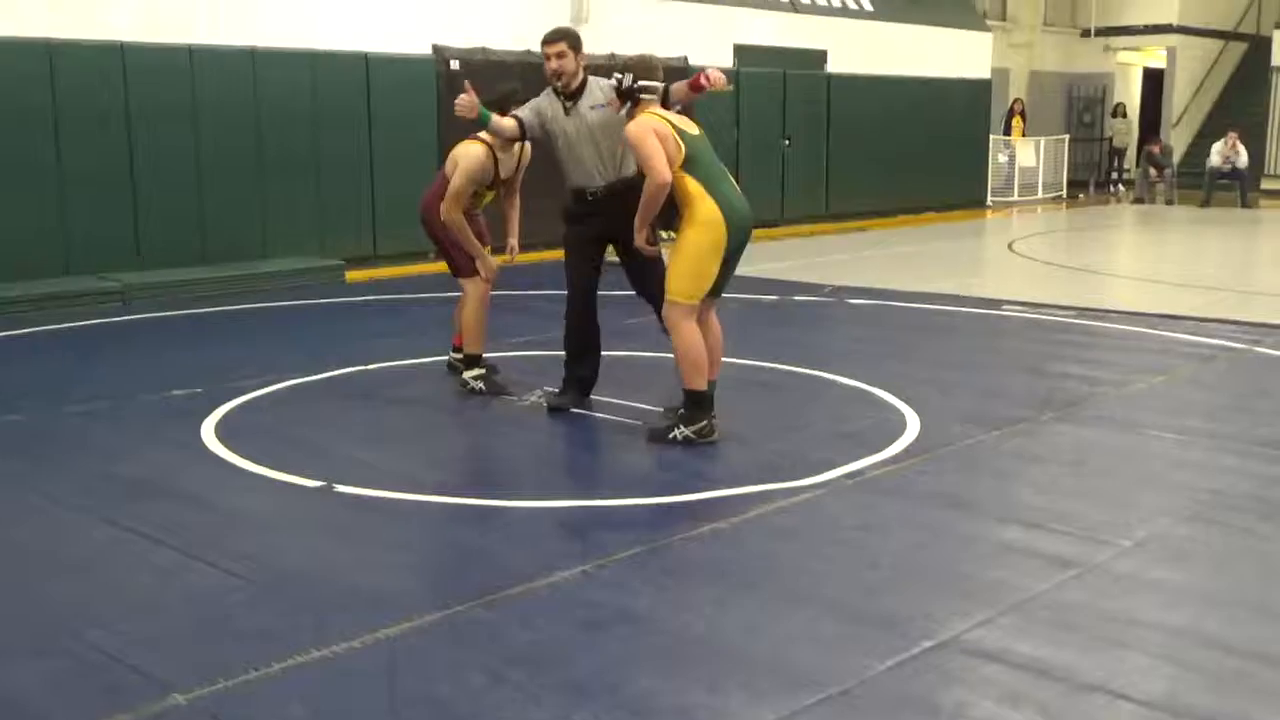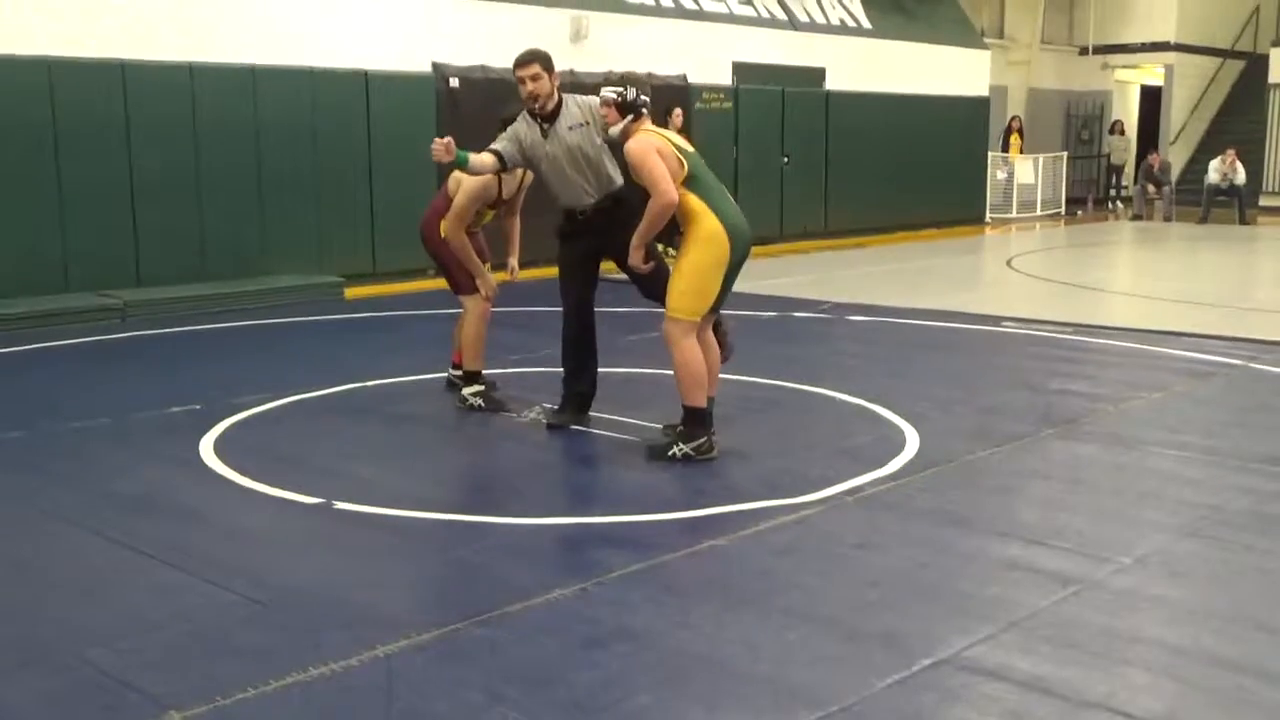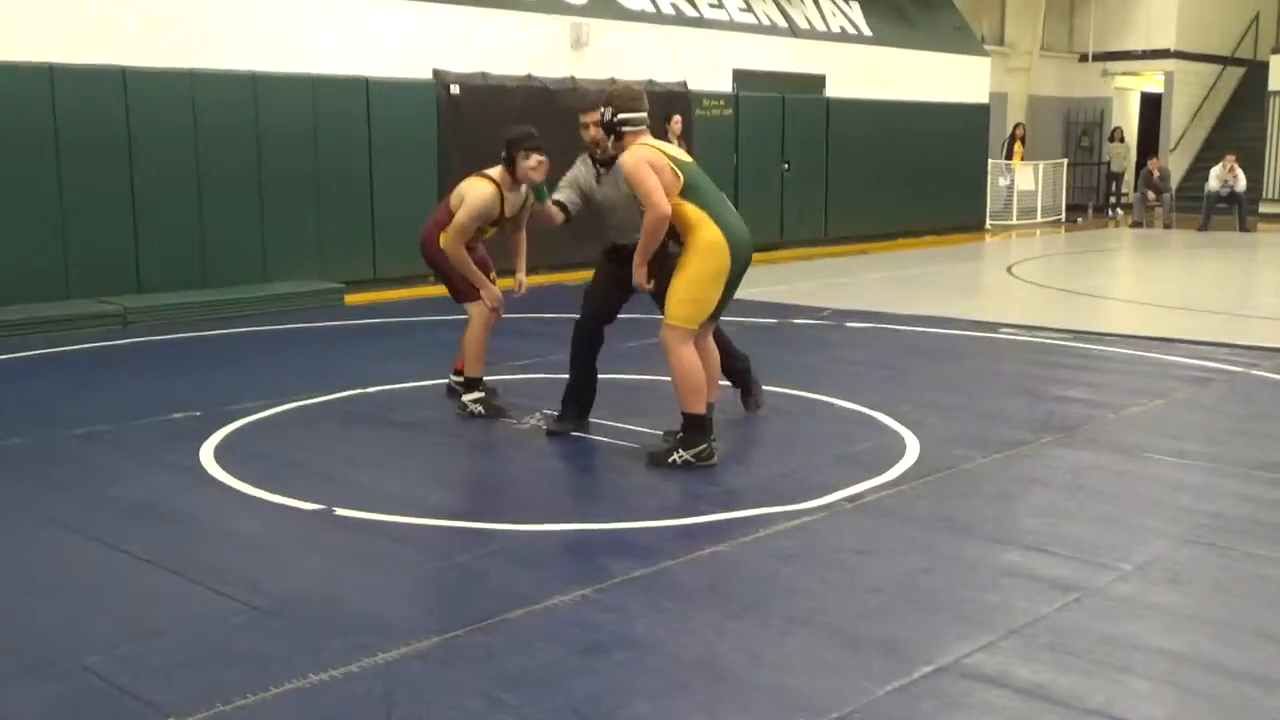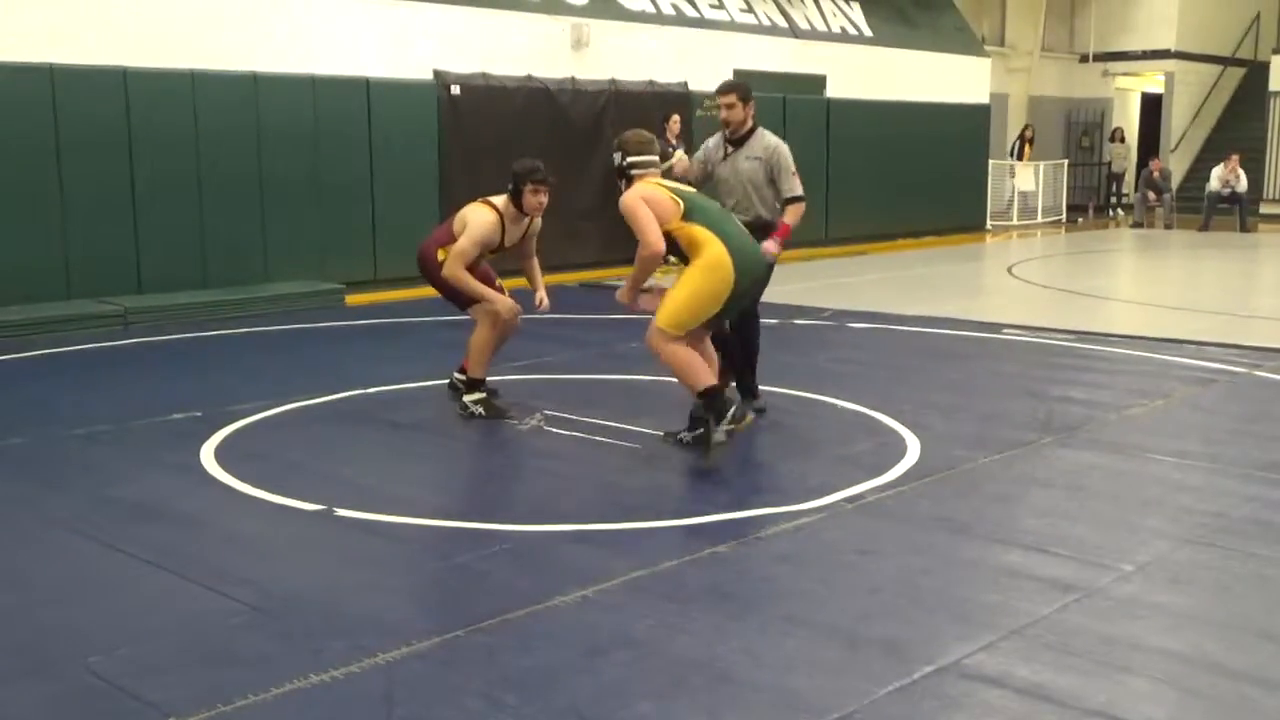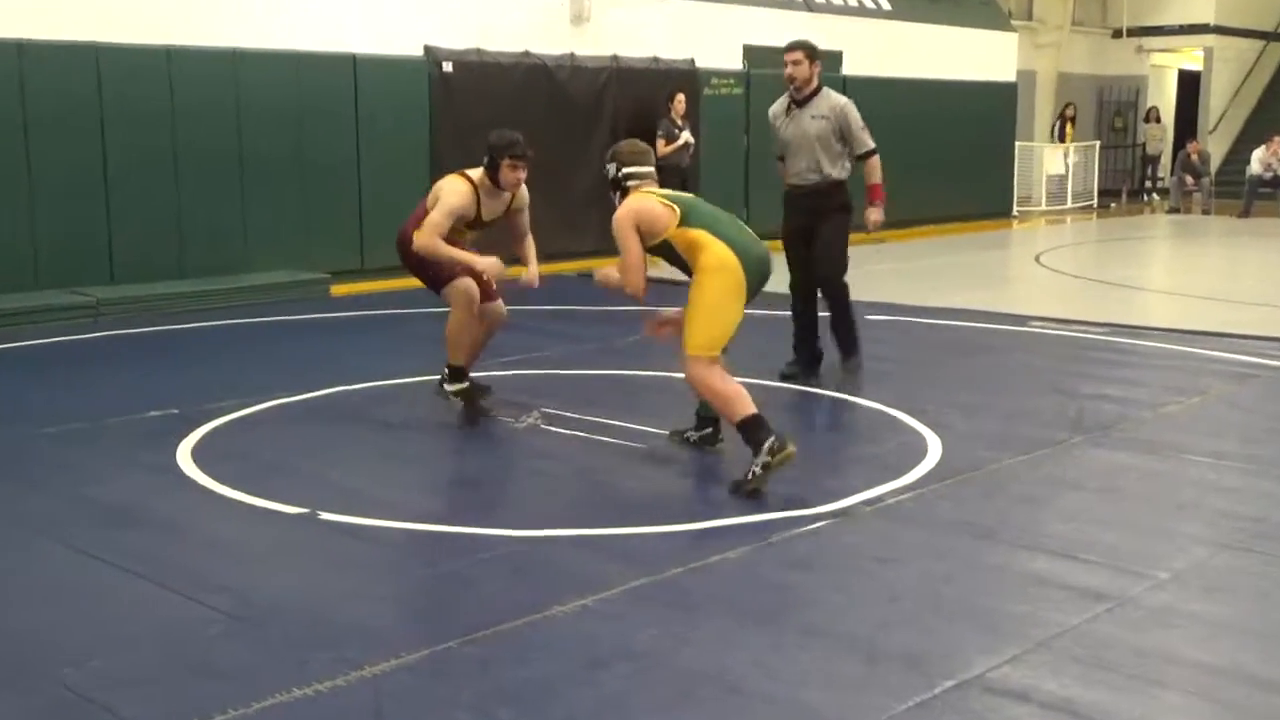
dt=0.5s
person 1, frame 1
left shoulder: (638, 126)
right shoulder: (680, 120)
left elbow: (661, 179)
left wrist: (640, 225)
left hip: (709, 219)
right hip: (736, 213)
left knee: (678, 313)
right knee: (702, 310)
left ankle: (698, 419)
right ankle: (703, 406)
person 1, frame 2
left shoulder: (638, 145)
right shoulder: (666, 136)
left elbow: (667, 198)
left wrist: (638, 243)
left hip: (710, 235)
right hip: (733, 229)
left knee: (678, 330)
right knee: (698, 326)
left ankle: (697, 437)
right ankle: (700, 423)
person 1, frame 3
left shoulder: (632, 158)
right shoulder: (666, 148)
left elbow: (660, 211)
left wrist: (640, 261)
left hip: (711, 244)
right hip: (735, 238)
left knee: (675, 337)
right knee: (699, 334)
left ankle: (697, 442)
right ankle: (701, 429)
person 1, frame 4
left shoulder: (632, 197)
right shoulder: (679, 189)
left elbow: (653, 249)
left wrist: (632, 286)
right wrist: (668, 297)
left hip: (721, 261)
right hip: (752, 259)
left knee: (661, 337)
right knee: (695, 335)
left ankle: (723, 410)
right ankle: (703, 424)
person 1, frame 5
left shoulder: (626, 213)
right shoulder: (674, 199)
left elbow: (636, 287)
left wrist: (610, 278)
right wrist: (682, 316)
left hip: (725, 263)
right hip: (754, 256)
left knee: (701, 369)
right knee: (699, 345)
left ankle: (767, 444)
right ankle: (707, 426)
person 2, frame 1
left shoulder: (613, 91)
right shoulder: (543, 107)
left elbow: (668, 96)
right elbow: (509, 127)
left wrist: (699, 81)
right wrist: (481, 115)
left hip: (625, 200)
right hip: (582, 208)
left knee: (652, 284)
right knee: (579, 298)
right ankle: (577, 385)
person 2, frame 2
left shoulder: (589, 108)
right shoulder: (520, 133)
right elbow: (488, 161)
right wrist: (456, 159)
left hip: (618, 213)
right hip: (576, 226)
left knee: (658, 286)
right knee: (575, 314)
left ankle: (709, 327)
right ankle: (575, 403)
person 2, frame 3
right shoulder: (580, 172)
right elbow: (556, 216)
left hip: (661, 250)
right hip: (619, 256)
right knee: (588, 325)
left ankle: (744, 377)
right ankle: (575, 411)
person 2, frame 4
left shoulder: (772, 148)
right shoulder: (711, 147)
left elbow: (795, 201)
right elbow: (693, 182)
left wrist: (777, 240)
right wrist: (679, 172)
left hip: (759, 242)
left knee: (743, 311)
left ankle: (747, 390)
right ankle: (726, 370)
person 2, frame 5
left shoulder: (839, 106)
right shoulder: (776, 112)
left elbow: (868, 155)
left wrist: (875, 202)
left hip: (831, 201)
right hip: (796, 202)
left knee: (830, 277)
right knee: (800, 284)
left ankle: (848, 345)
right ankle: (805, 357)
person 3, frame 1
left shoulder: (523, 150)
right shoulder: (476, 155)
left elbow: (511, 194)
right elbow: (451, 211)
left wrist: (512, 236)
right wrist: (480, 256)
left hip: (469, 210)
right hip: (441, 212)
left knee: (477, 285)
right knee: (479, 286)
left ankle: (458, 355)
right ankle: (472, 372)
person 3, frame 2
left shoulder: (525, 173)
right shoulder: (482, 175)
left elbow: (511, 213)
right elbow: (453, 230)
left wrist: (512, 255)
right wrist: (481, 274)
left hip: (467, 228)
right hip: (441, 229)
left knee: (479, 302)
right knee: (479, 304)
left ankle: (458, 371)
right ankle: (471, 389)
person 3, frame 3
left shoulder: (529, 189)
right shoulder: (484, 193)
left elbow: (517, 229)
right elbow: (454, 245)
left wrist: (520, 270)
right wrist: (484, 285)
left hip: (468, 241)
right hip: (442, 241)
left knee: (492, 311)
right knee: (482, 311)
left ankle: (460, 378)
right ankle: (471, 396)
person 3, frame 4
left shoulder: (532, 220)
right shoulder: (487, 220)
left elbow: (529, 256)
right elbow: (451, 271)
left wrist: (540, 289)
right wrist: (494, 297)
left hip: (467, 258)
right hip: (439, 258)
left knee: (509, 318)
right knee: (491, 314)
left ankle: (463, 378)
right ankle: (472, 397)
person 3, frame 5
left shoulder: (518, 194)
right shoulder: (460, 192)
left elbow: (523, 235)
right elbow: (424, 242)
left wrist: (532, 265)
right wrist: (474, 261)
left hip: (453, 240)
right hip: (420, 242)
left knee: (495, 313)
right knee: (467, 294)
left ankle: (456, 374)
right ankle: (456, 382)
